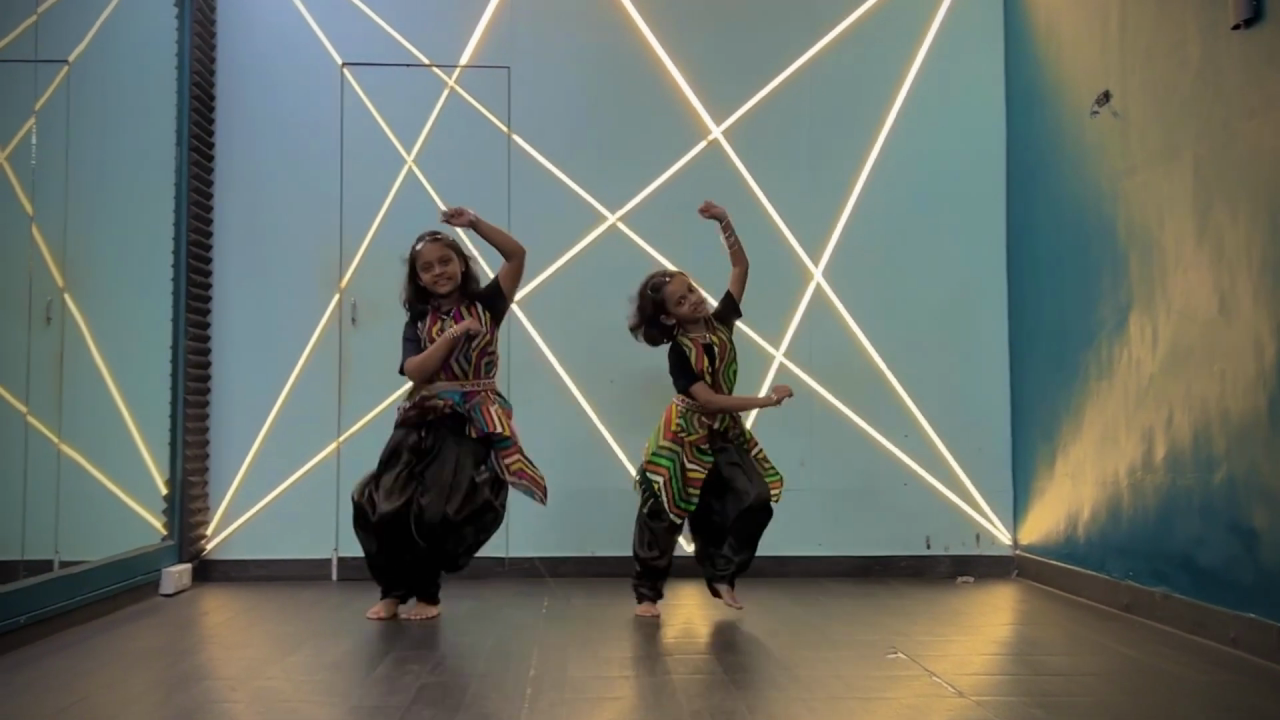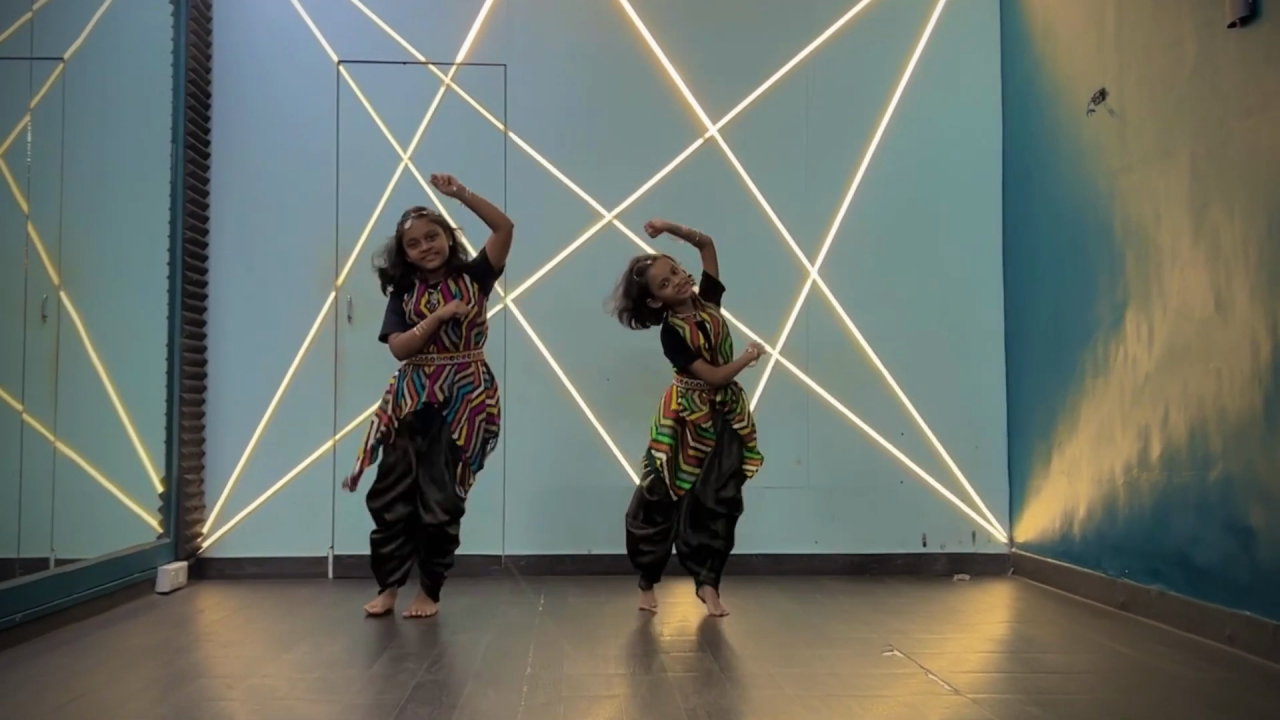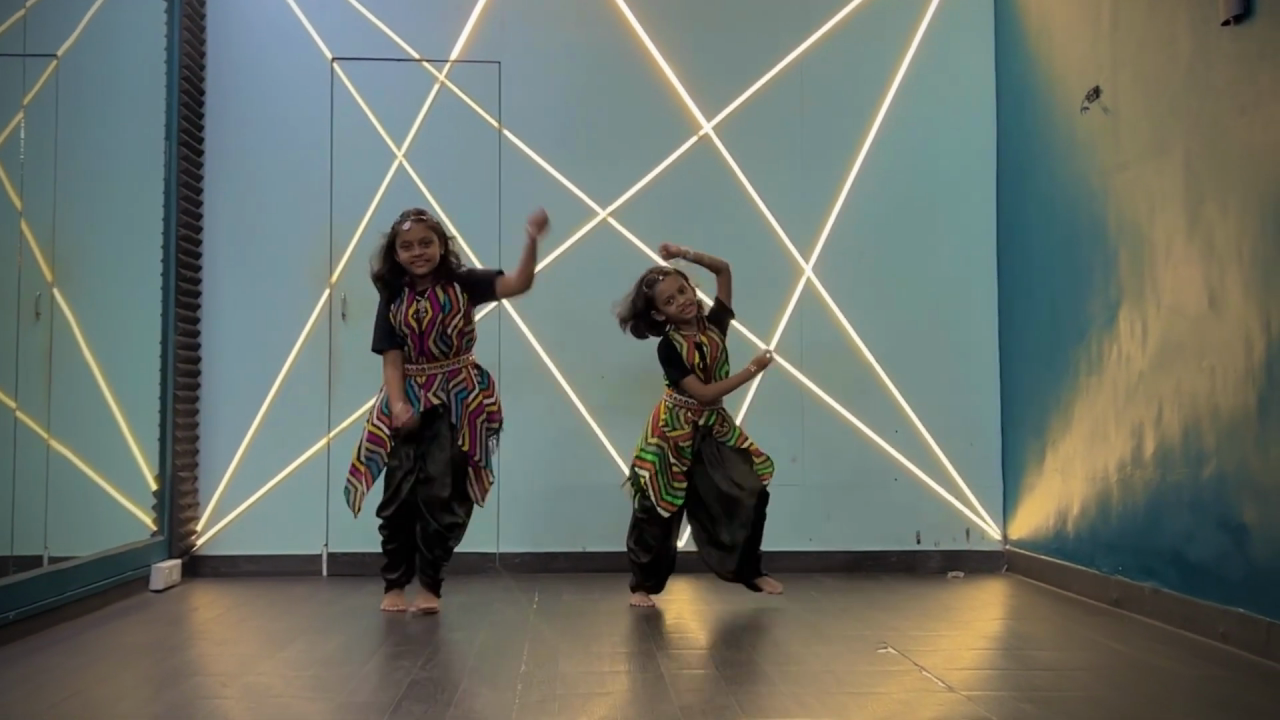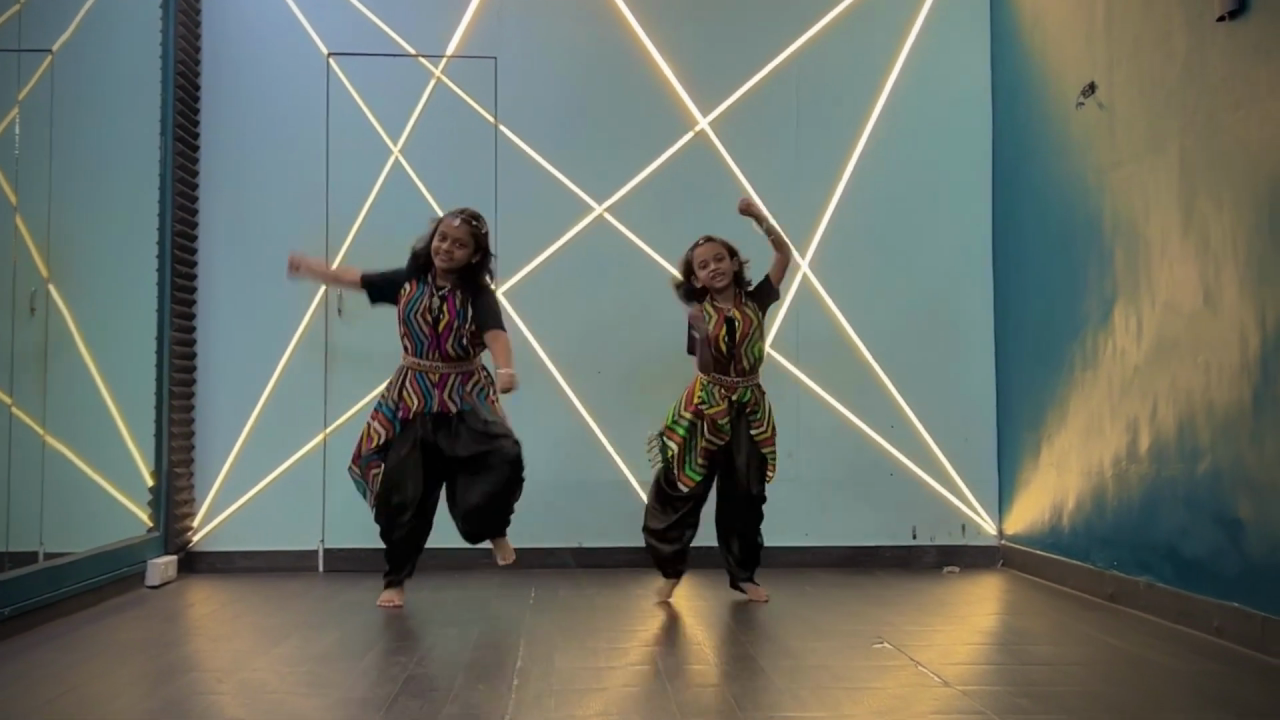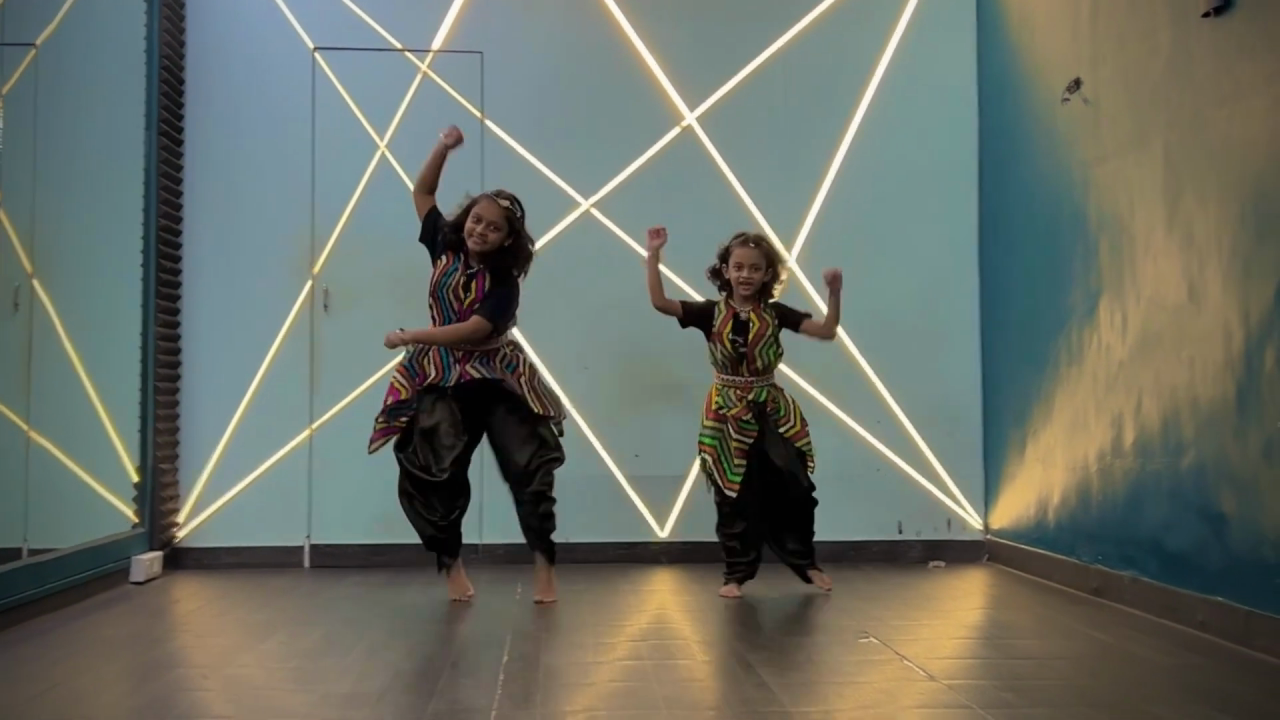
dt=0.2s
person 1, frame 1
left shoulder: (485, 306)
right shoulder: (418, 323)
left elbow: (517, 255)
right elbow: (416, 373)
left wrist: (474, 224)
right wrist: (452, 334)
left hip: (472, 421)
right hip: (424, 419)
left knee: (442, 509)
right knee: (379, 505)
left ankle: (427, 594)
right ankle: (393, 592)
person 1, frame 2
left shoulder: (473, 278)
right shoulder: (403, 295)
left elbow: (504, 228)
right elbow: (399, 347)
left wrist: (460, 194)
right wrist: (440, 314)
left hip: (465, 396)
right hip: (414, 397)
left knee: (440, 493)
right knee: (395, 489)
left ankle: (430, 591)
right ankle: (389, 586)
person 1, frame 3
left shoulder: (464, 285)
right shoulder: (391, 301)
left elbow: (519, 284)
right elbow: (391, 361)
left wrist: (532, 239)
right wrist: (397, 405)
left hip: (460, 400)
right hip: (409, 405)
left knee: (442, 491)
right knee: (403, 495)
left ankle: (431, 584)
right ankle: (396, 584)
person 1, frame 4
left shoulder: (478, 295)
right shoulder: (407, 282)
left elbow: (496, 333)
right elbow: (355, 278)
left wrist: (506, 368)
right wrist: (307, 266)
left hip: (466, 396)
right hip: (413, 397)
left knee: (502, 455)
right knee: (404, 492)
left ankle: (494, 530)
right ankle: (395, 580)
person 1, frame 5
left shoulder: (505, 281)
right shoulder: (444, 248)
left elbow: (475, 331)
right elbow: (422, 192)
left wrist: (411, 337)
right wrist: (442, 150)
left hip: (495, 376)
right hip: (441, 376)
left knee: (529, 463)
right knee: (432, 466)
left ankle: (542, 558)
right ankle: (449, 560)
person 2, frame 1
left shoulder: (721, 321)
right shoulder: (678, 354)
left elbow: (740, 267)
right elbow: (709, 402)
left wrist: (723, 223)
right wrist: (763, 401)
left hip: (724, 433)
right hip: (688, 436)
left knee: (754, 502)
right knee: (662, 515)
left ankle: (722, 577)
right ankle: (646, 593)
person 2, frame 2
left shoulder: (708, 300)
right shoulder: (671, 333)
left elbow: (707, 246)
right elbow: (712, 376)
left wrist: (672, 229)
right wrist: (748, 357)
left hip: (725, 412)
right hip: (688, 416)
left knee: (720, 498)
right knee: (662, 497)
left ankle: (707, 582)
right ankle: (647, 580)
person 2, frame 3
left shoulder: (714, 325)
right shoulder: (669, 348)
left elbow: (723, 270)
right elbow: (704, 393)
left wrist: (684, 254)
right wrist: (751, 371)
left hip: (713, 428)
right hip: (677, 432)
left knee: (749, 493)
right knee: (658, 511)
left ankle: (748, 570)
right ankle: (643, 585)
person 2, frame 4
left shoulder: (755, 301)
right shoulder: (700, 318)
left elbow: (784, 256)
right elbow: (706, 368)
left wrist: (759, 218)
right wrist: (701, 334)
left hip: (748, 407)
right hip: (708, 407)
left knee: (746, 494)
right knee: (681, 488)
left ankle: (743, 574)
right ankle: (671, 569)
person 2, frame 5
left shoulder: (775, 313)
right shoulder: (711, 312)
left elbow: (826, 331)
right elbow: (660, 302)
left wrist: (834, 294)
right wrist: (653, 256)
left hip: (771, 409)
right hip: (728, 411)
left knee: (794, 489)
right knee: (736, 497)
left ankle: (805, 562)
right ankle: (737, 574)
